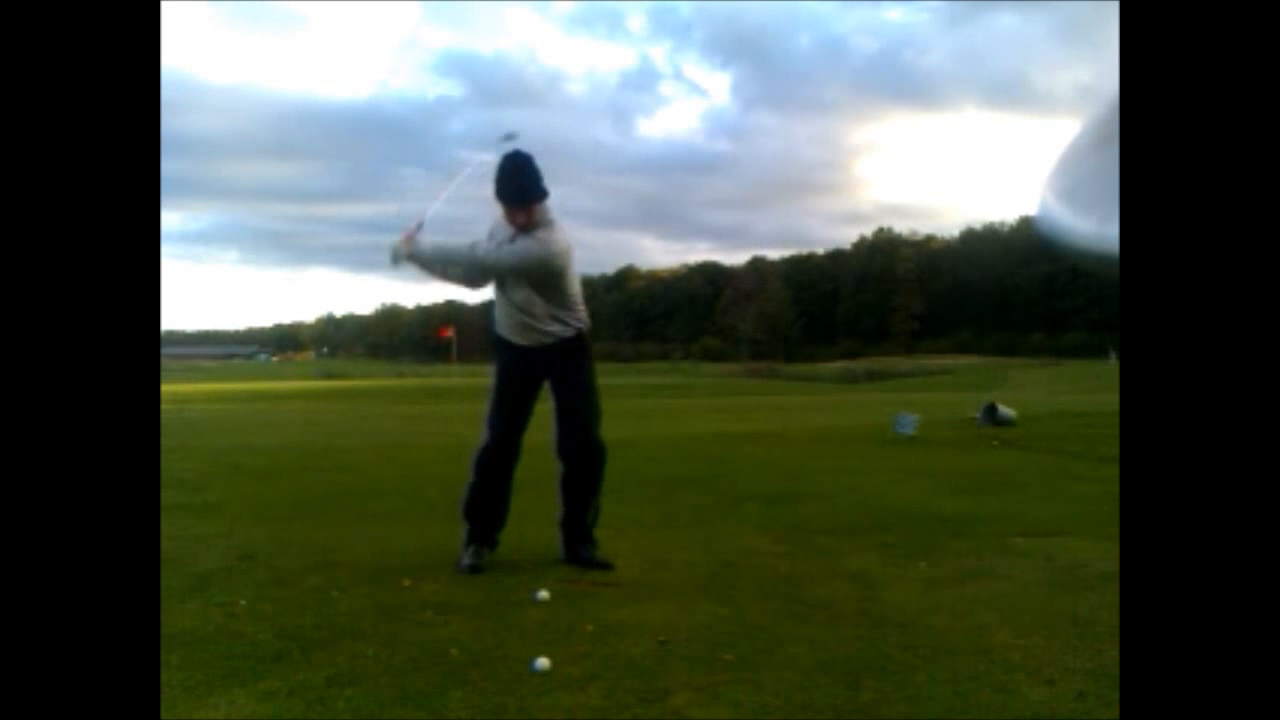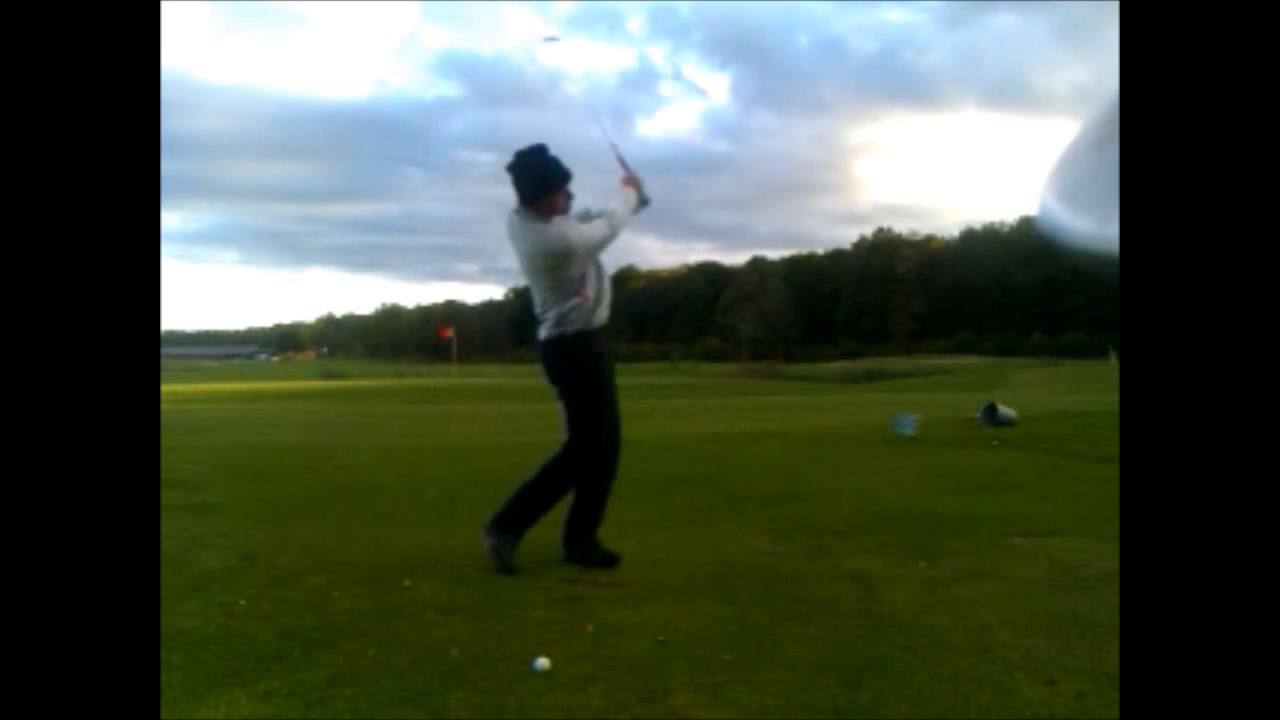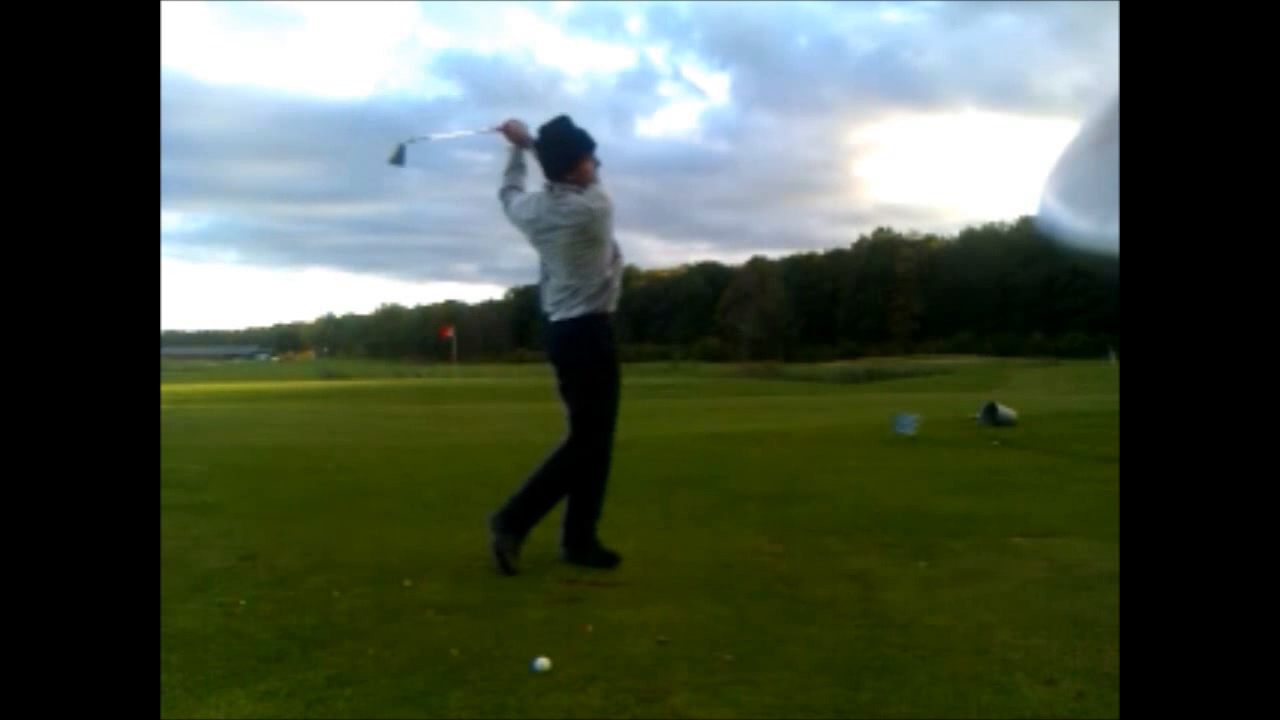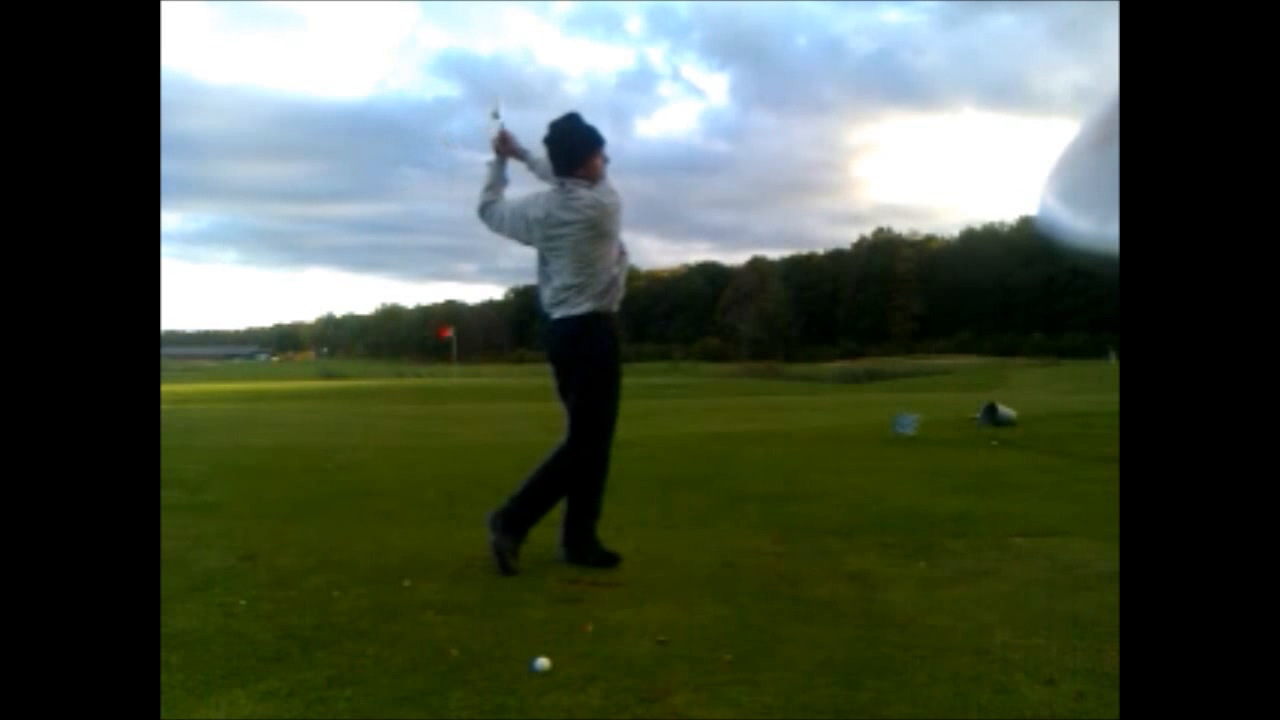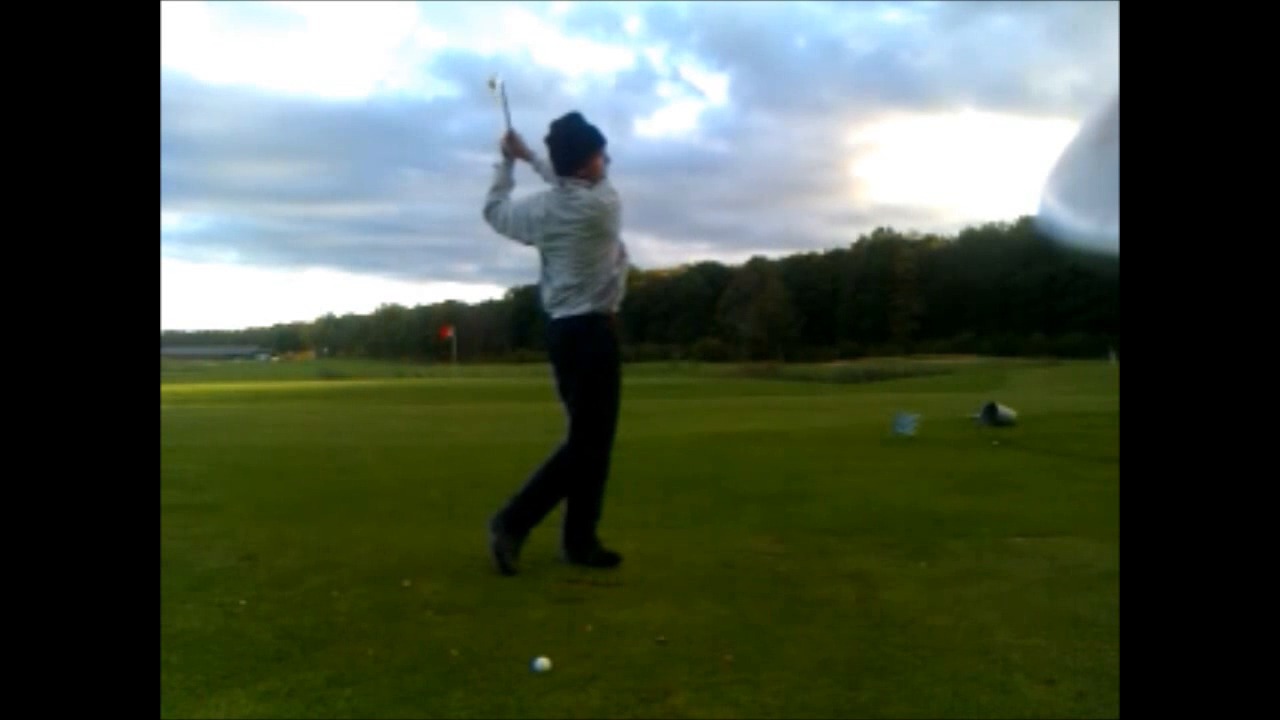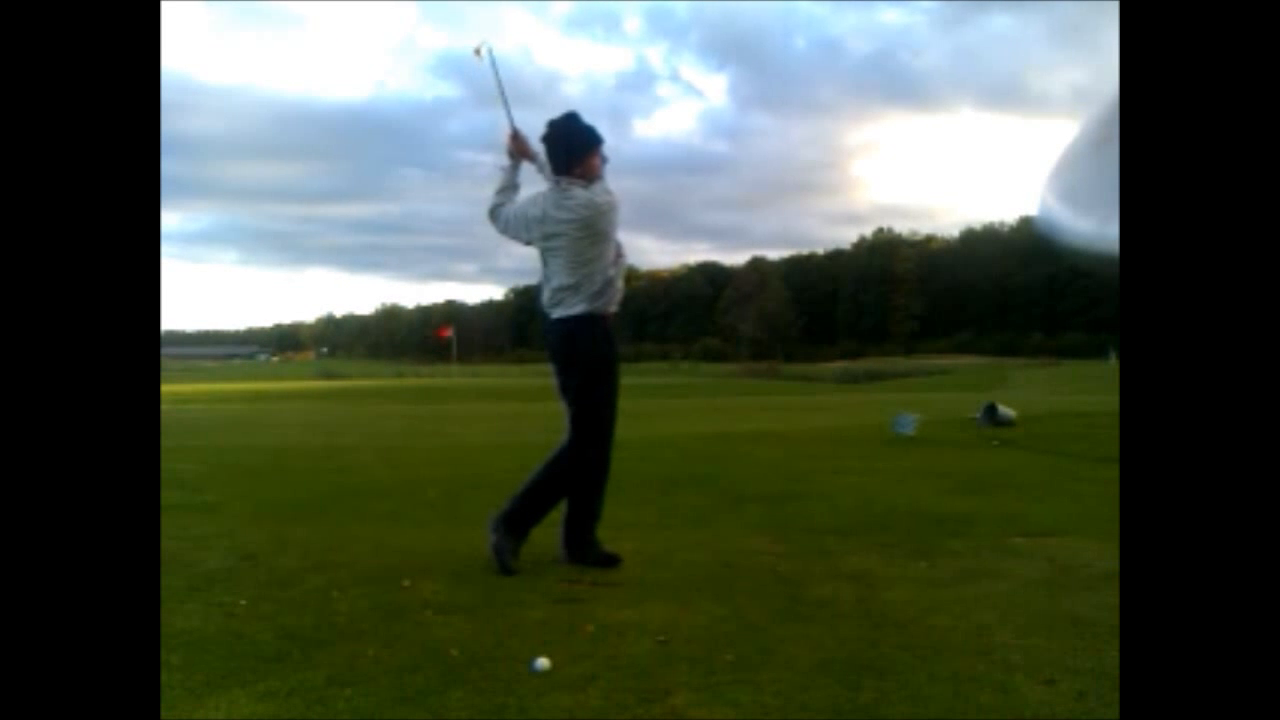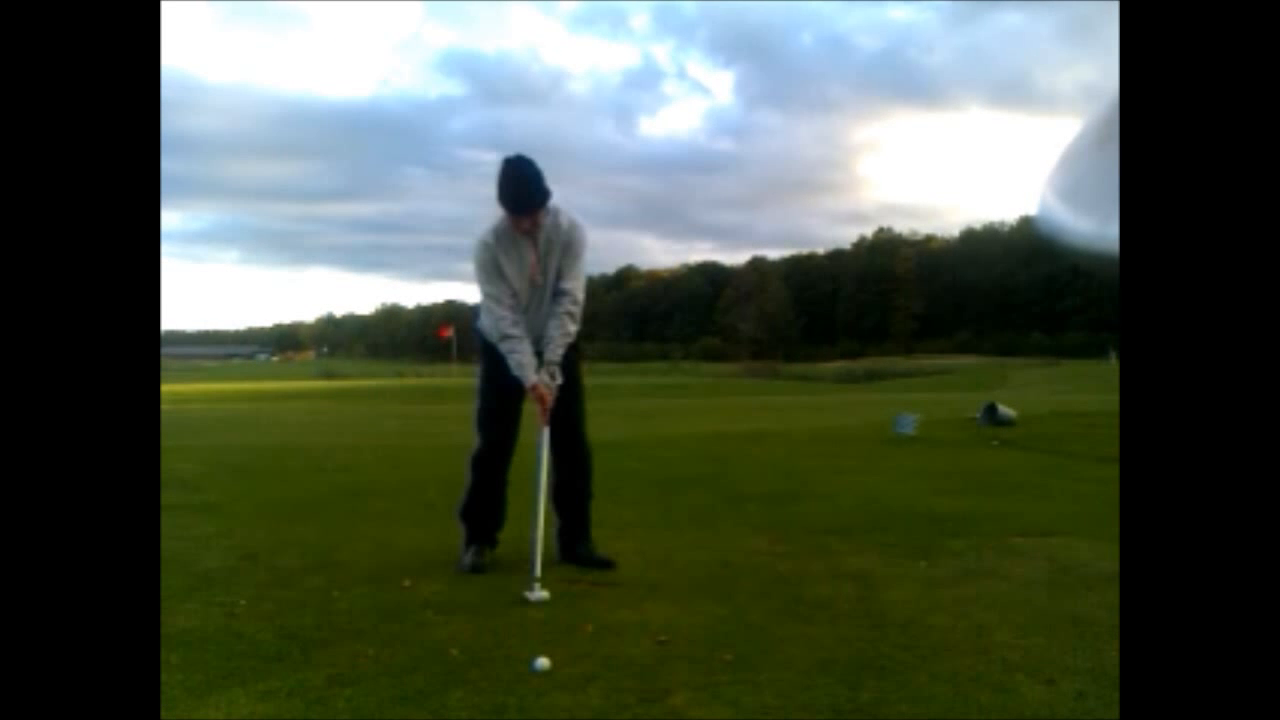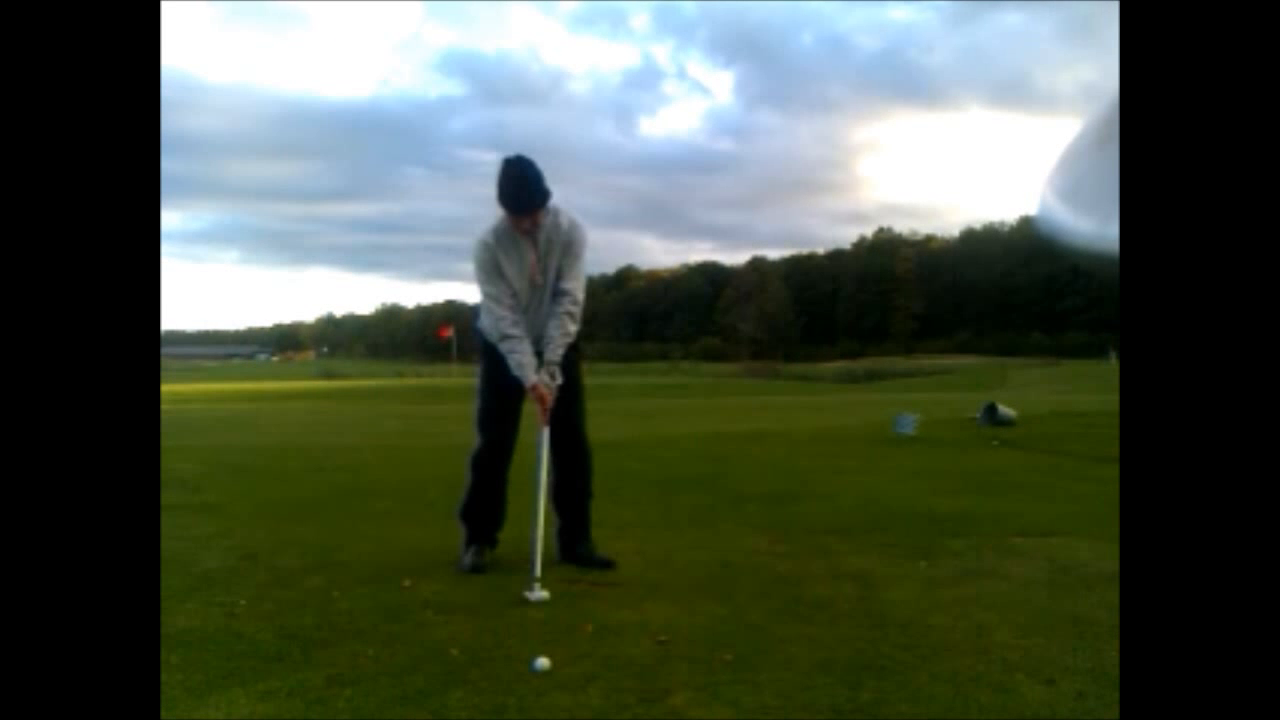
dt=0.3s
person 1, frame 1
left shoulder: (549, 247)
right shoulder: (500, 228)
left elbow: (483, 258)
right elbow: (476, 273)
left wrist: (417, 251)
right wrist: (425, 252)
left hip: (565, 345)
right hip: (515, 347)
left knee: (585, 446)
right knee: (500, 445)
left ankle: (578, 539)
right ankle: (480, 537)
person 1, frame 2
left shoulder: (523, 219)
right shoulder: (547, 238)
left elbow: (588, 224)
right elbow: (604, 230)
left wrist: (624, 200)
right wrist: (628, 198)
left hip: (589, 339)
right hip: (569, 347)
left knee: (601, 442)
right knee: (589, 445)
left ankle: (581, 537)
right ankle: (507, 525)
person 1, frame 3
left shoulder: (531, 208)
right shoulder: (594, 207)
left elbow: (509, 193)
right elbow: (583, 186)
left wrist: (520, 150)
right wrist: (531, 142)
left hip: (563, 330)
right hip: (589, 332)
left knee: (593, 438)
right knee: (587, 440)
left ankle: (580, 538)
right ankle: (512, 520)
person 1, frame 4
left shoulder: (536, 209)
right shoulder: (605, 203)
left elbow: (488, 210)
right elbow: (577, 187)
left wrist: (500, 159)
right wrist: (521, 154)
left hip: (561, 329)
right hip: (592, 331)
left knee: (590, 438)
right knee: (587, 440)
left ankle: (580, 538)
right ankle: (512, 519)
person 1, frame 5
left shoulder: (538, 208)
right shoulder: (604, 204)
left elbow: (494, 212)
left wrist: (508, 161)
right wrist: (530, 157)
left hip: (562, 328)
right hip: (591, 330)
left knee: (591, 437)
right knee: (588, 440)
left ankle: (580, 538)
right ankle: (513, 521)
person 1, frame 6
left shoulder: (537, 207)
right shoulder: (600, 204)
left elbow: (499, 213)
left wrist: (516, 162)
right wrist: (532, 159)
left hip: (562, 327)
right hip: (587, 329)
left knee: (591, 436)
right knee: (589, 440)
left ankle: (579, 538)
right ankle: (514, 521)
person 1, frame 7
left shoulder: (569, 231)
right shoulder: (489, 245)
left elbow: (569, 301)
right elbow: (503, 318)
left wrist: (550, 368)
right wrist: (530, 377)
left hip: (557, 344)
right hip: (504, 348)
left knee: (572, 443)
right knee: (495, 443)
left ankle: (575, 539)
right ankle: (479, 537)
person 1, frame 8
left shoulder: (569, 230)
right shoulder: (489, 245)
left elbow: (569, 301)
right elbow: (503, 317)
left wrist: (550, 368)
right wrist: (530, 378)
left hip: (558, 344)
right hip: (504, 348)
left knee: (572, 442)
right knee: (494, 443)
left ankle: (575, 539)
right ankle: (479, 538)
